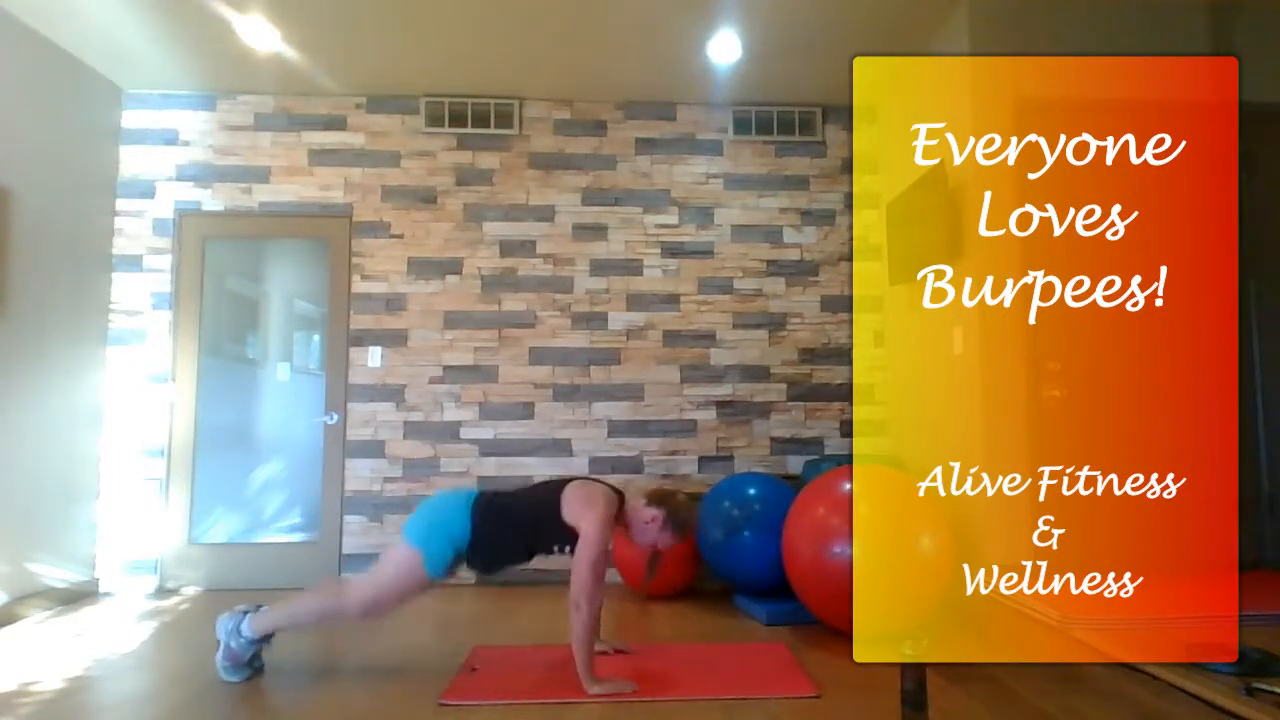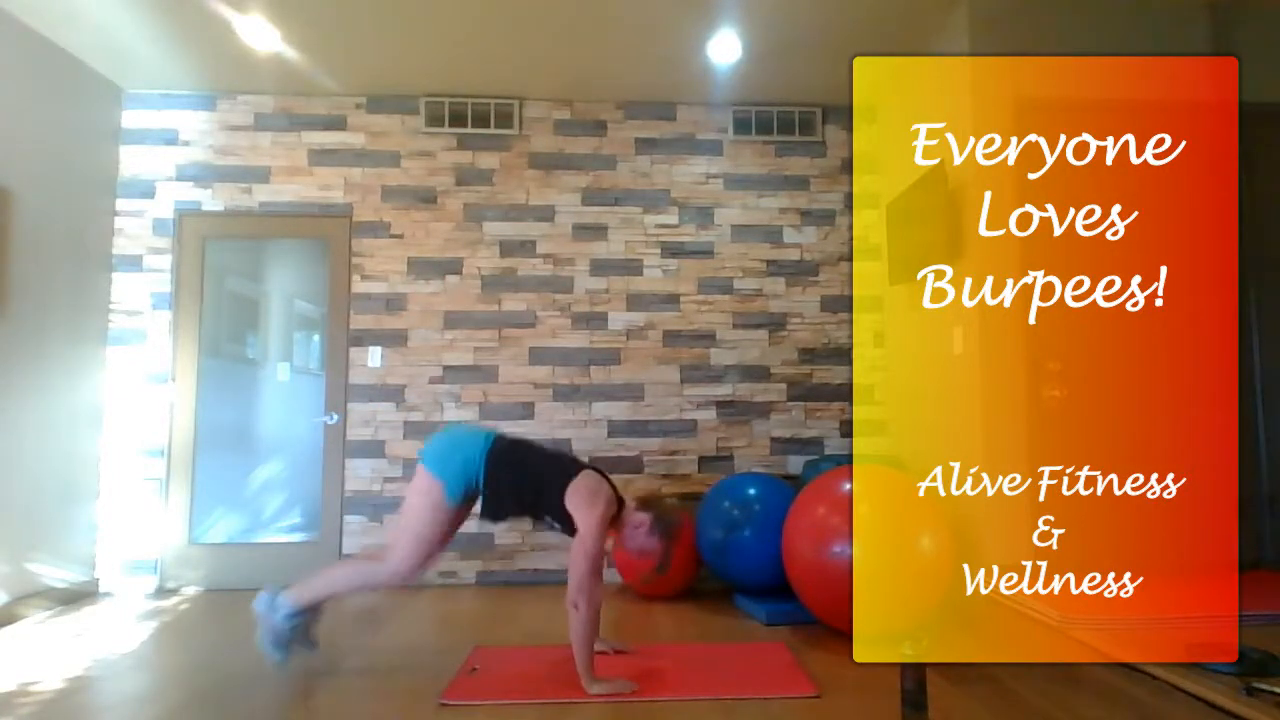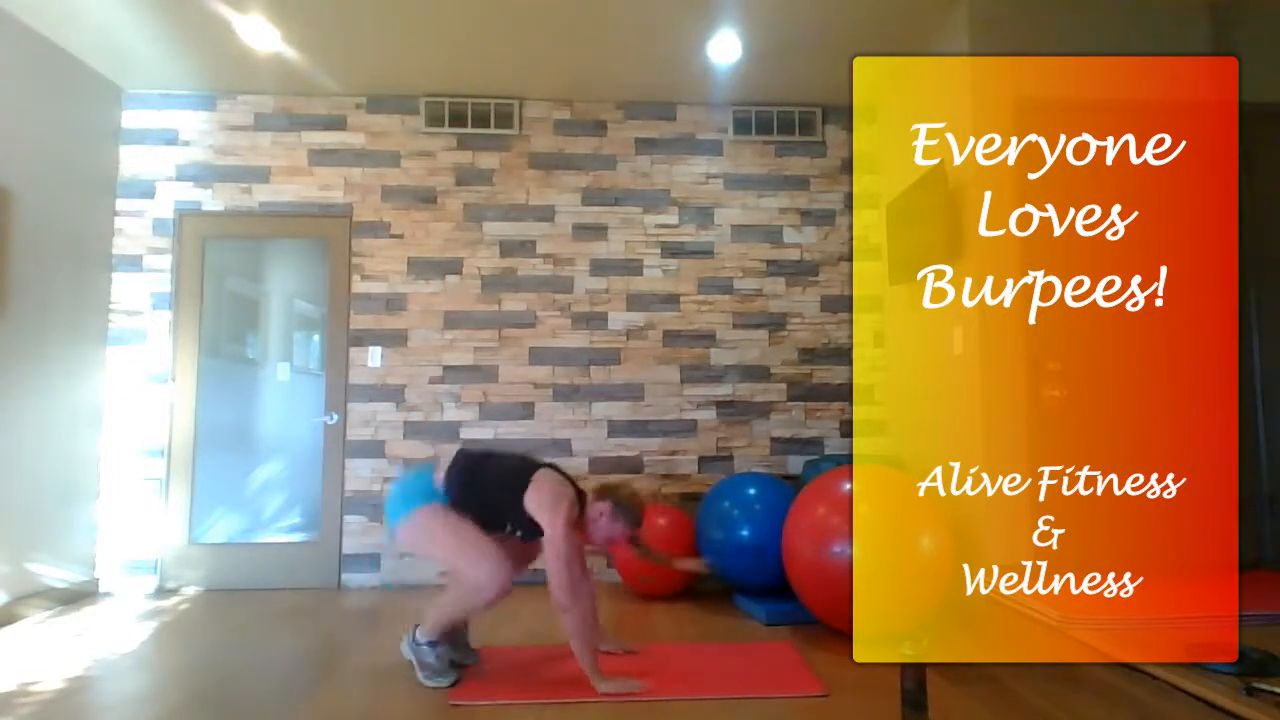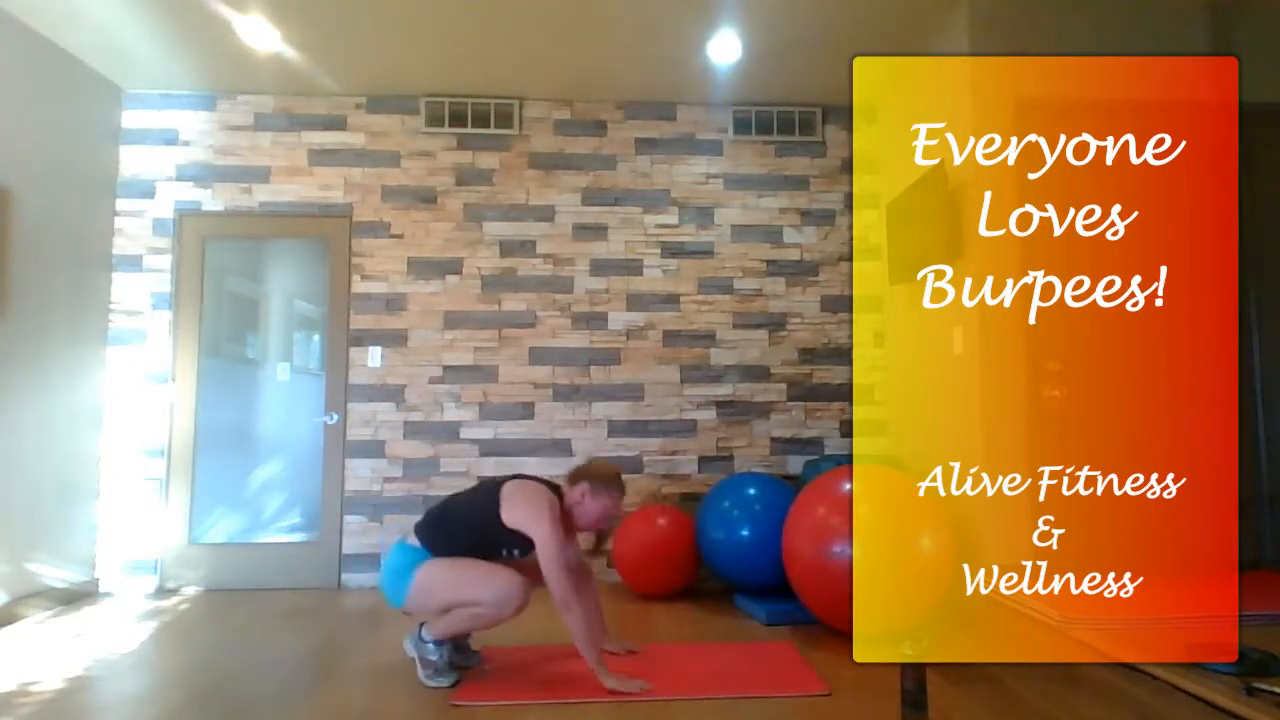
dt=0.2s
person 1, frame 1
left shoulder: (606, 506)
right shoulder: (601, 512)
left elbow: (591, 584)
right elbow: (582, 599)
left wrist: (593, 641)
right wrist: (590, 680)
left hip: (465, 522)
right hip: (456, 522)
left knee: (364, 595)
right knee: (357, 600)
left ankle: (255, 621)
right ankle: (245, 629)
person 1, frame 2
left shoulder: (602, 506)
right shoulder: (597, 510)
left elbow: (589, 580)
right elbow: (578, 597)
left wrist: (593, 640)
right wrist: (589, 679)
left hip: (472, 455)
right hip: (461, 456)
left knee: (402, 561)
right knee: (402, 567)
left ankle: (299, 605)
right ankle: (284, 604)
person 1, frame 3
left shoulder: (575, 507)
right shoulder: (560, 512)
left elbow: (579, 579)
right elbow: (566, 600)
left wrist: (597, 639)
right wrist: (597, 678)
left hip: (448, 497)
right hip: (415, 496)
left knee: (525, 552)
right knee: (495, 575)
left ankle: (448, 629)
right ankle: (425, 640)
person 1, frame 4
left shoulder: (559, 507)
right shoulder: (542, 511)
left elbow: (580, 575)
right elbow: (566, 600)
left wrist: (603, 638)
right wrist: (603, 673)
left hip: (441, 552)
right hip: (407, 565)
left knee: (541, 568)
right knee: (512, 591)
left ankle: (453, 633)
right ankle: (430, 639)
